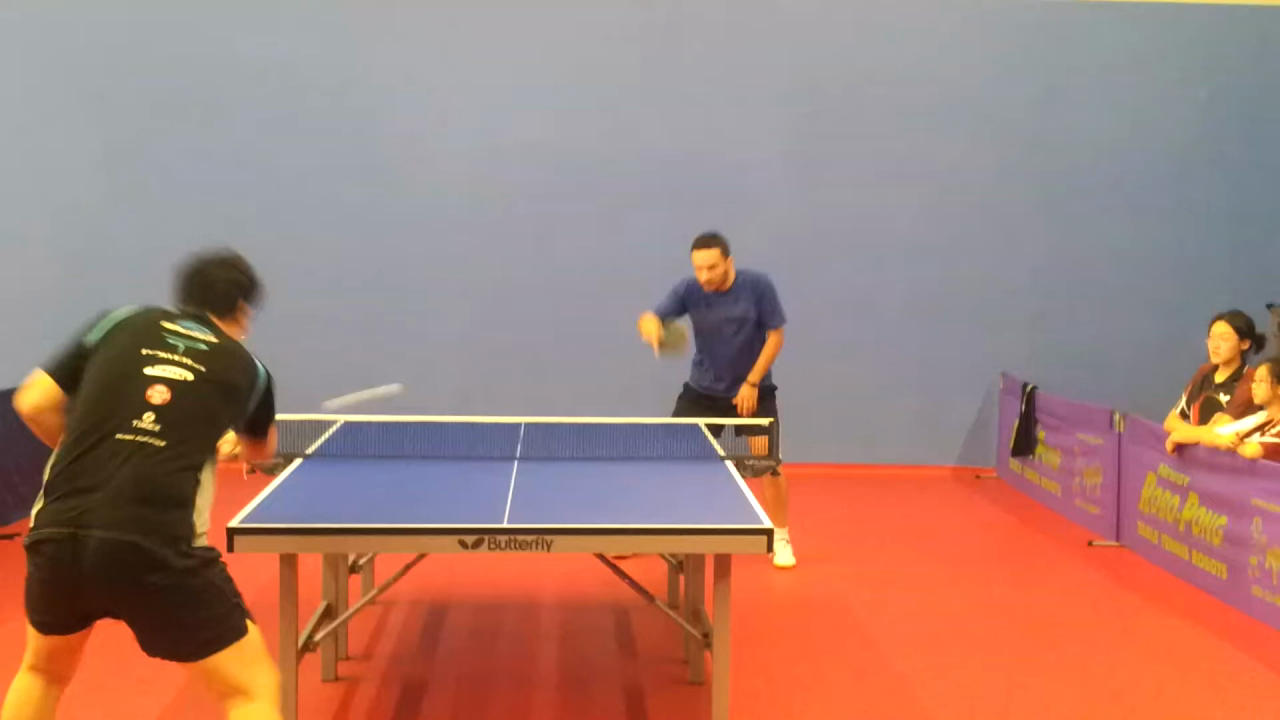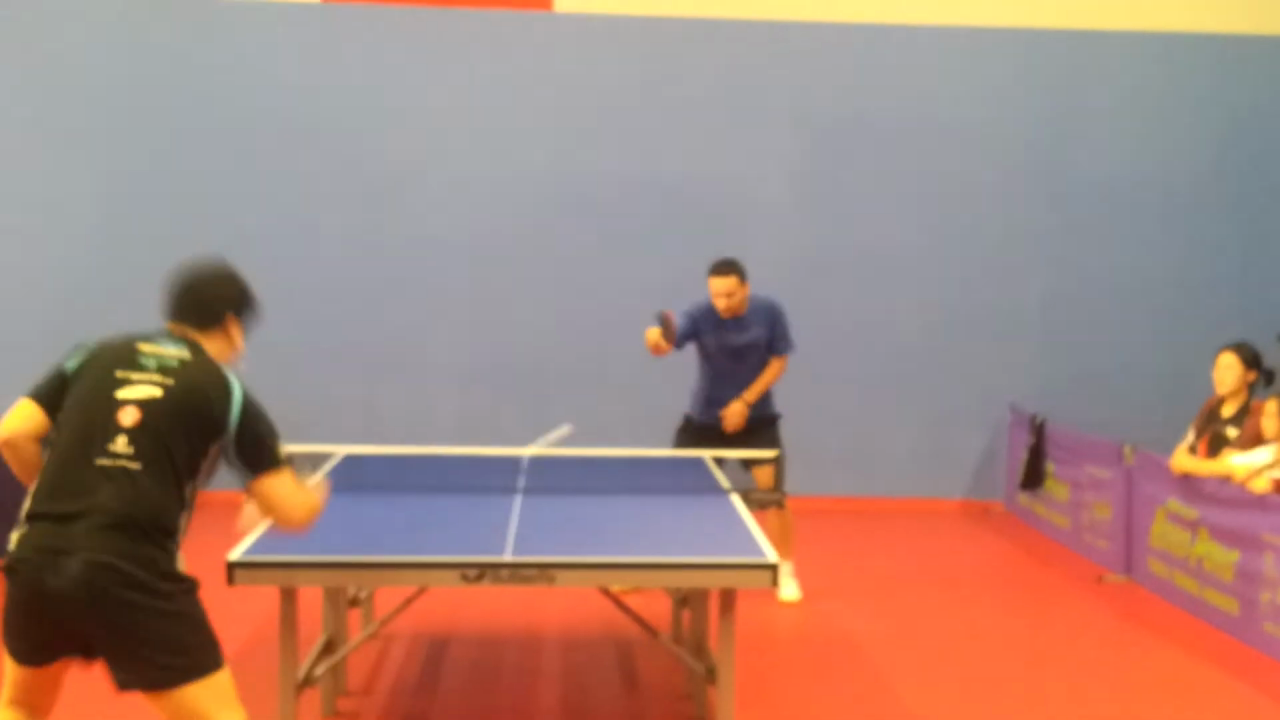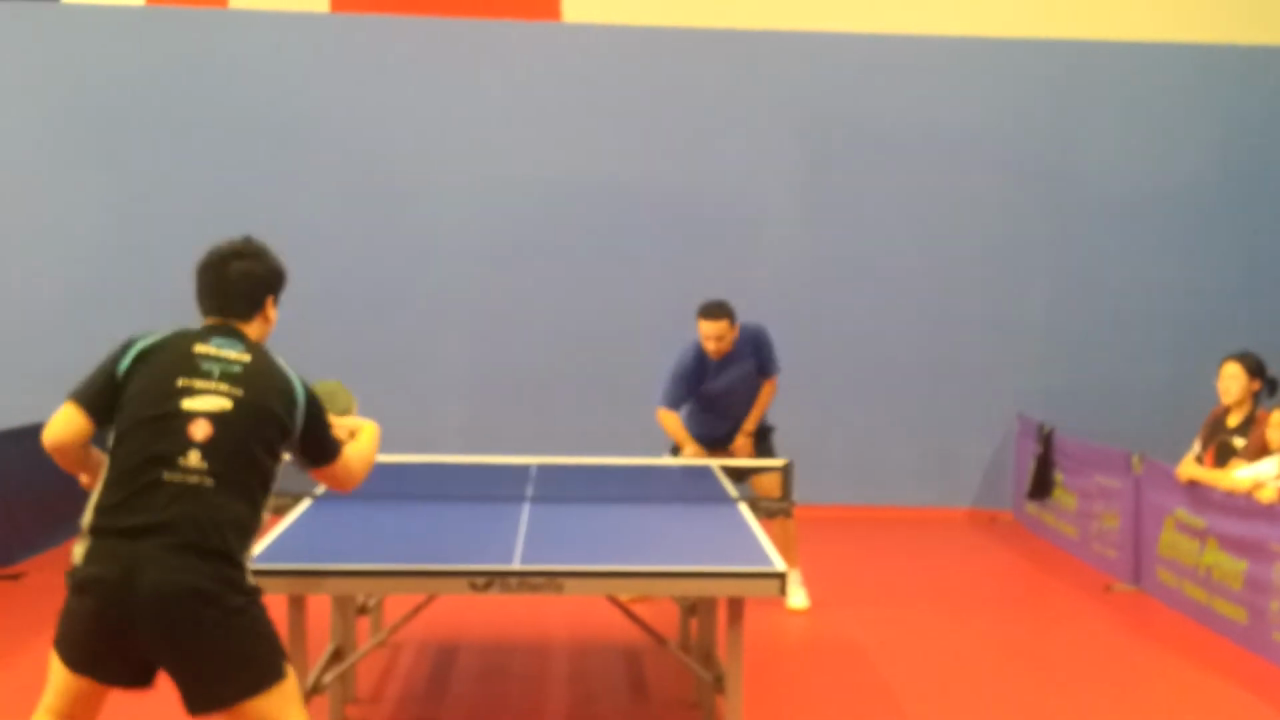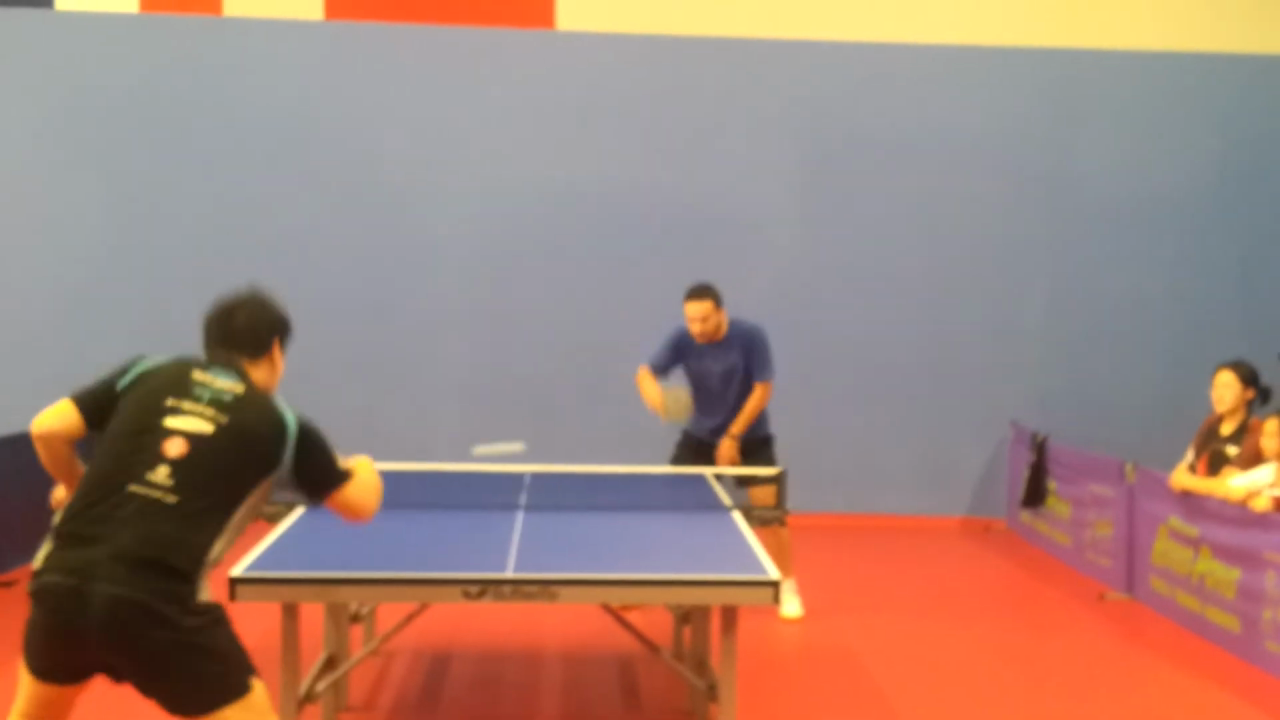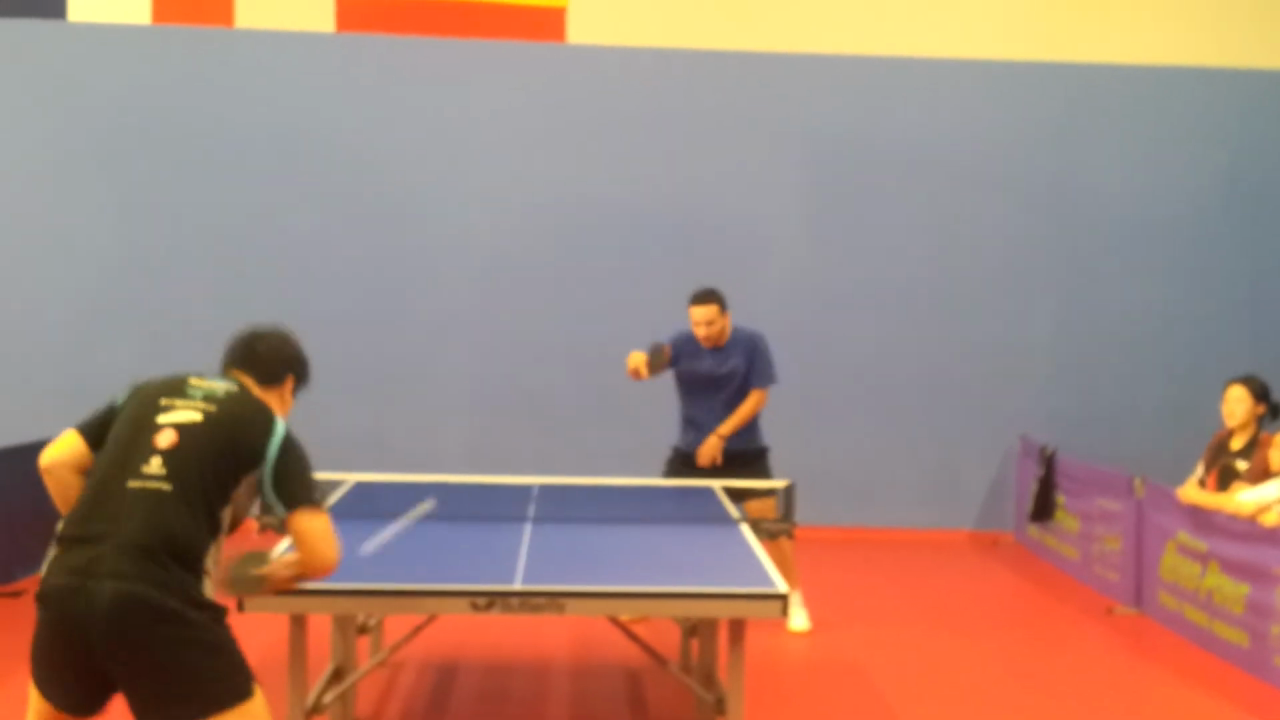
dt=0.5s
person 1, frame 1
left shoulder: (118, 325)
right shoulder: (246, 369)
right elbow: (261, 448)
left hip: (60, 531)
right hip: (158, 546)
left knee: (43, 670)
person 1, frame 2
left shoulder: (97, 355)
right shoulder: (229, 395)
right elbow: (294, 512)
right wrist: (315, 492)
left hip: (37, 561)
right hip: (133, 575)
person 1, frame 3
left shoulder: (142, 351)
right shoulder: (284, 389)
left elbow: (58, 439)
right elbow: (342, 476)
right wrist: (367, 433)
left hip: (106, 573)
right hip: (205, 591)
person 1, frame 4
left shoulder: (143, 375)
right shoulder: (278, 424)
left elbow: (47, 430)
right elbow: (361, 504)
left wrist: (76, 488)
right wrist: (364, 472)
left hip: (66, 579)
right hip: (160, 606)
person 1, frame 5
left shoulder: (147, 394)
right shoulder: (270, 432)
left elbow: (54, 461)
right elbow: (321, 555)
right wrist: (289, 572)
left hip: (69, 587)
right hip: (162, 605)
person 2, frame 1
left shoulder: (758, 285)
right shoulder: (688, 290)
left elbow: (775, 335)
right elbow: (650, 317)
left wrist: (752, 383)
right wrist: (650, 326)
left hip: (751, 389)
right hip: (702, 390)
left knee: (768, 462)
left ankle: (780, 538)
person 2, frame 2
left shoulder: (770, 312)
right shoulder: (699, 315)
left elbow: (779, 361)
right elbow: (661, 346)
left wrist: (744, 402)
right wrist: (656, 337)
left hip: (756, 418)
right hip: (703, 419)
left knee: (772, 493)
left ankle: (786, 571)
person 2, frame 3
left shoulder: (757, 337)
right shoulder: (690, 360)
left elbow: (769, 381)
right elbow: (665, 411)
left wrist: (747, 433)
right wrist: (688, 447)
left hip: (749, 434)
right hip: (701, 439)
left knee: (776, 501)
left ankle: (793, 579)
person 2, frame 4
left shoulder: (750, 336)
right shoulder: (680, 339)
left elbow: (762, 389)
right elbow: (647, 373)
left wrist: (733, 436)
right wrist: (651, 391)
left hip: (749, 438)
right hip: (700, 438)
left knee: (770, 513)
left ankle: (787, 587)
person 2, frame 5
left shoulder: (752, 342)
right shoulder: (680, 343)
left elbow: (758, 396)
right elbow: (642, 371)
left wrist: (720, 435)
right wrist: (637, 362)
left hip: (743, 451)
right hip: (690, 451)
left knee: (770, 525)
left ankle: (794, 599)
